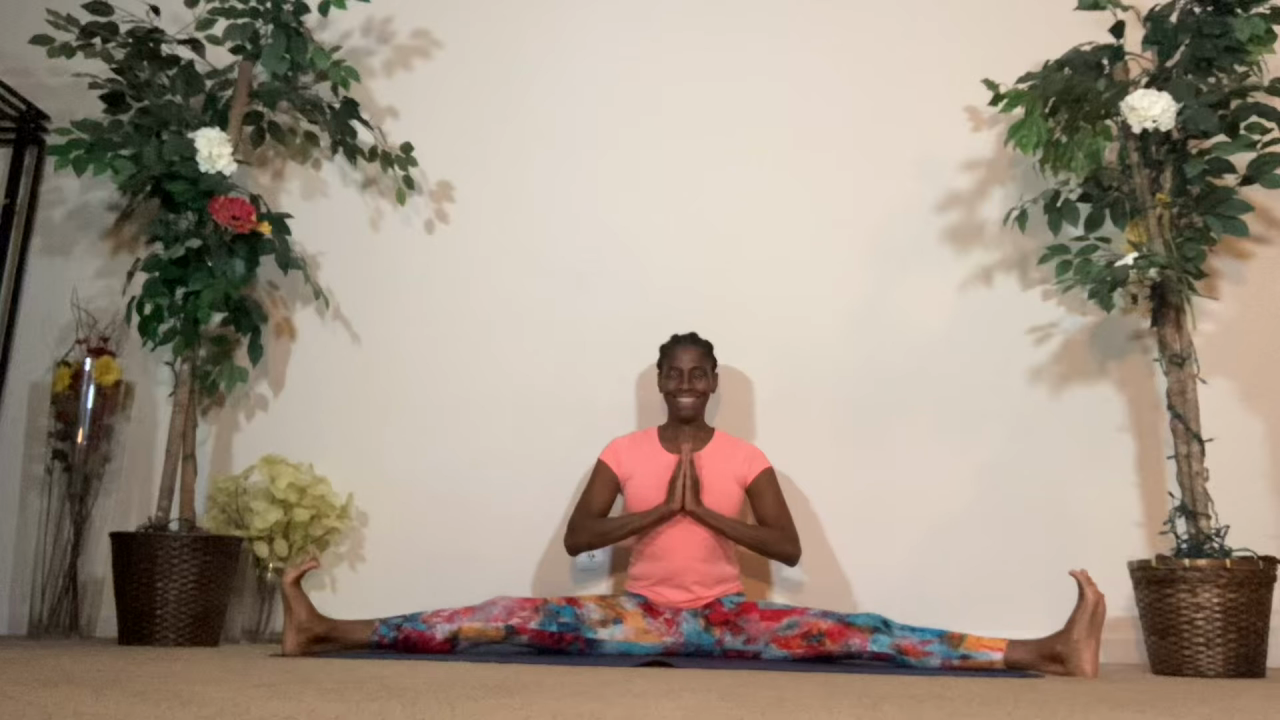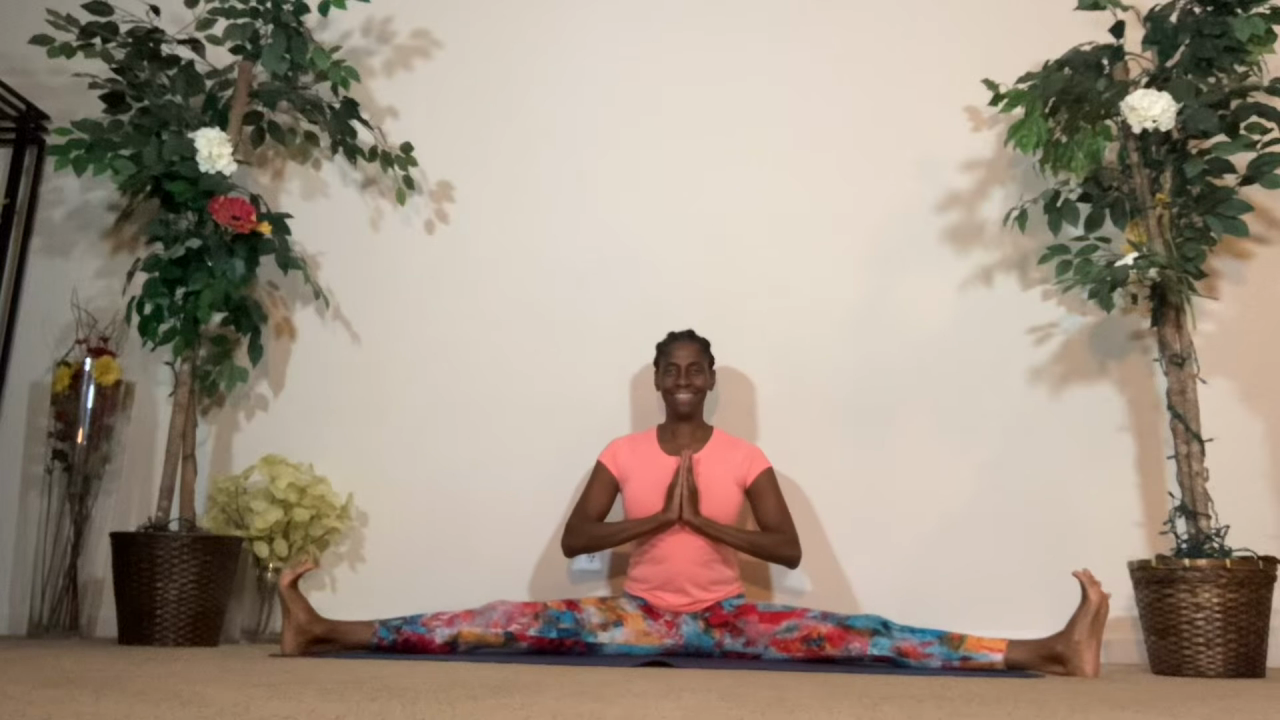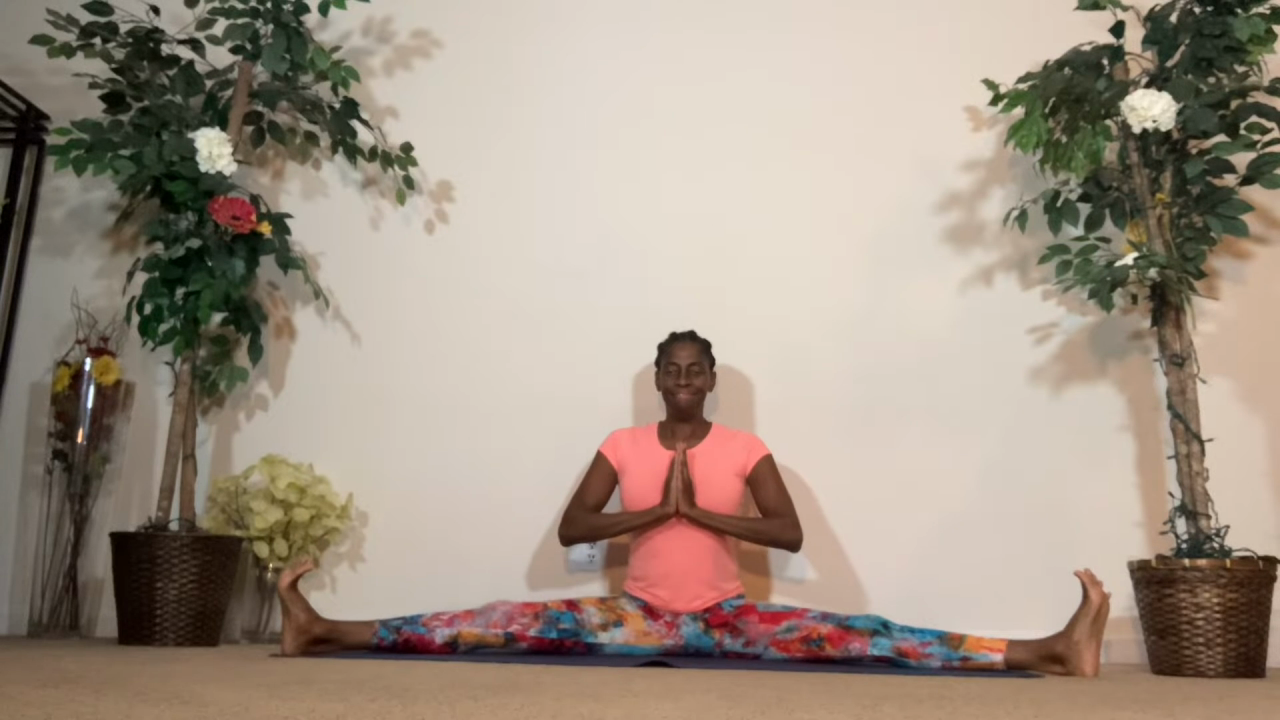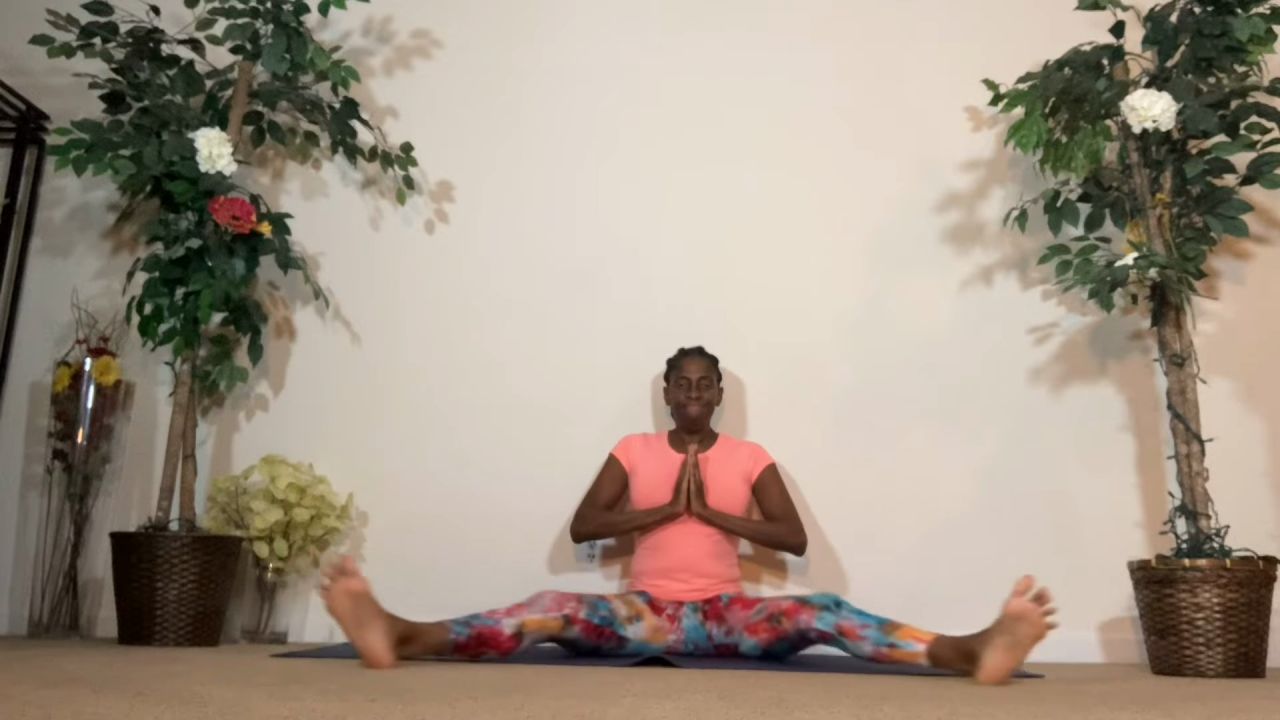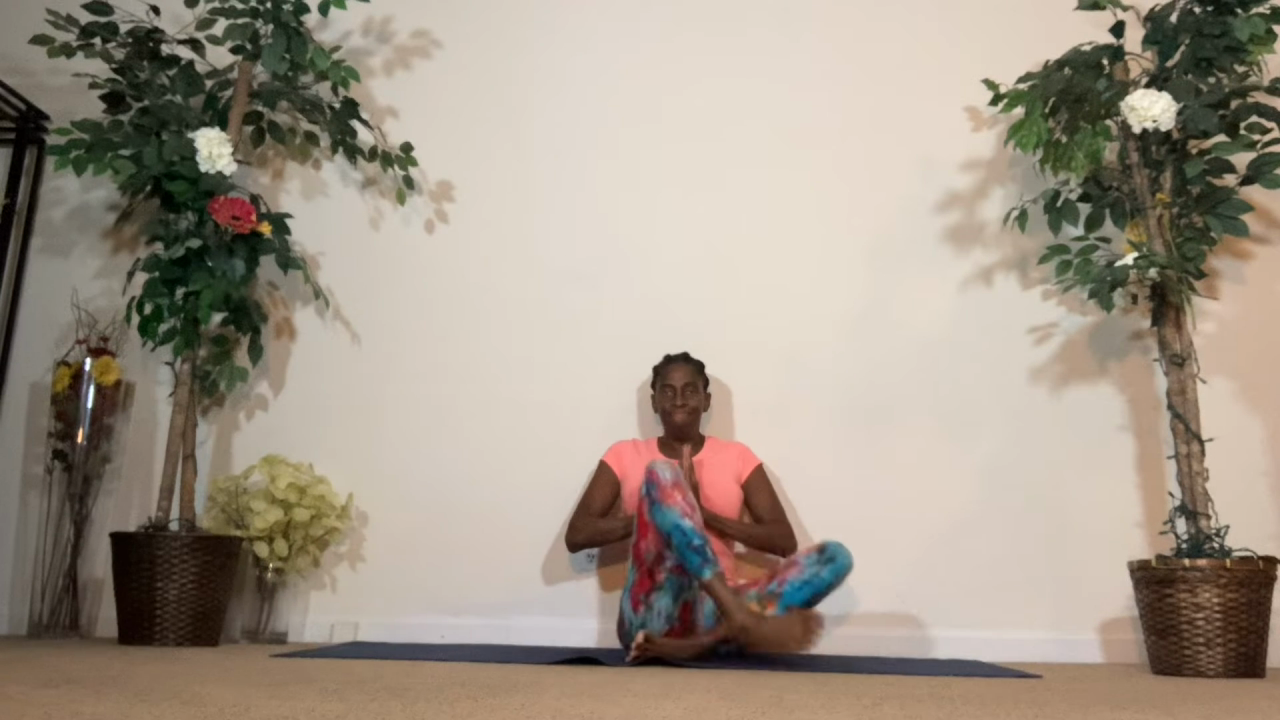
dt=1s
person 1, frame 1
left shoulder: (746, 456)
right shoulder: (623, 451)
left elbow: (788, 547)
right elbow: (576, 535)
left wrist: (703, 508)
right wrist: (661, 508)
left hip: (728, 616)
right hip: (638, 616)
left knee: (856, 635)
right knee: (515, 618)
left ankle: (1046, 654)
right ankle: (326, 630)
person 1, frame 2
left shoulder: (744, 457)
right shoulder: (621, 454)
left elbow: (788, 549)
right elbow: (573, 539)
left wrist: (702, 518)
right wrist: (658, 516)
left hip: (728, 619)
right hip: (637, 617)
left knee: (854, 637)
right knee: (513, 623)
left ankle: (1047, 652)
right ankle: (325, 630)
person 1, frame 3
left shoulder: (745, 448)
right shoulder: (622, 446)
left elbow: (790, 533)
right elbow: (570, 528)
left wrist: (700, 509)
right wrist: (655, 509)
left hip: (727, 618)
right hip: (636, 617)
left knee: (858, 635)
right knee: (510, 621)
left ankle: (1046, 652)
right ankle: (327, 631)
person 1, frame 4
left shoulder: (749, 456)
right shoulder: (633, 450)
left elbow: (796, 538)
right elbow: (582, 526)
left wrist: (709, 511)
right wrist: (668, 507)
left hip: (723, 611)
right hip: (646, 611)
left knee: (819, 611)
right knee: (557, 608)
left ankle: (969, 652)
right ankle: (402, 636)
person 1, frame 5
left shoulder: (737, 457)
right shoulder: (624, 456)
left elbow: (785, 542)
right elbow: (576, 536)
left wrist: (701, 513)
left hip: (719, 614)
right hip: (654, 614)
left knee: (835, 558)
right knee: (662, 474)
left ankle: (698, 643)
right ankle: (740, 619)
